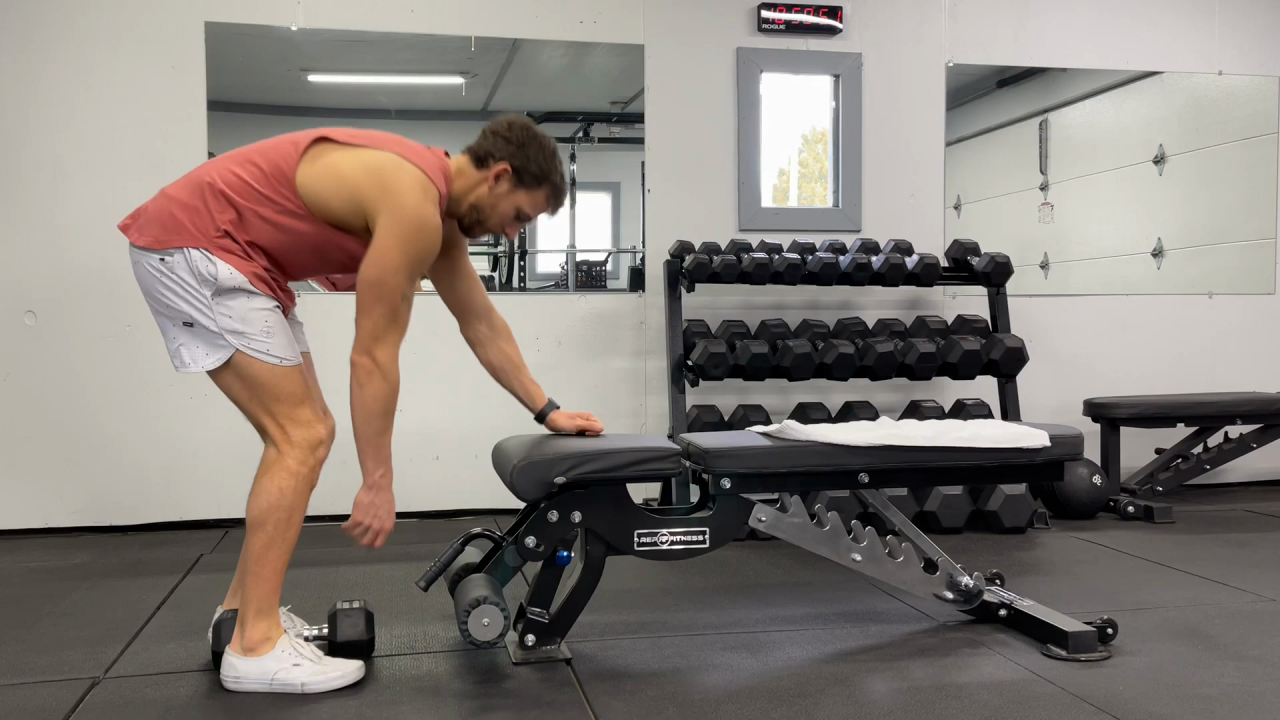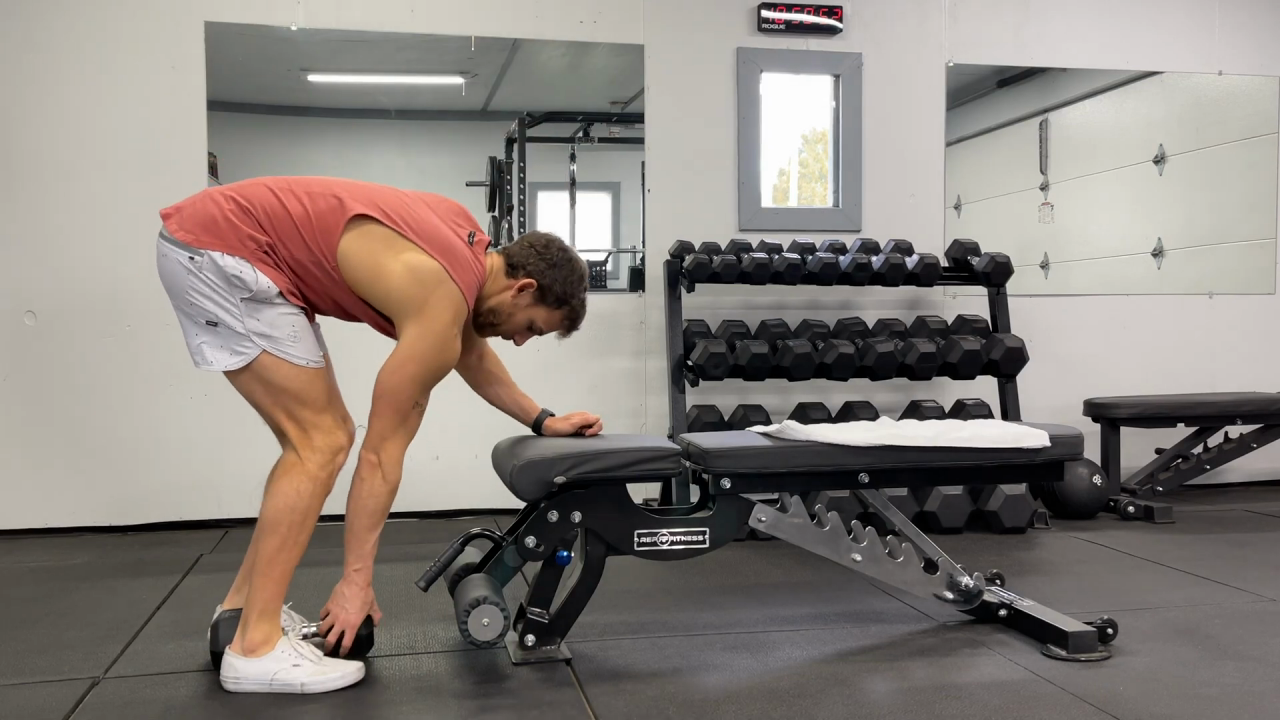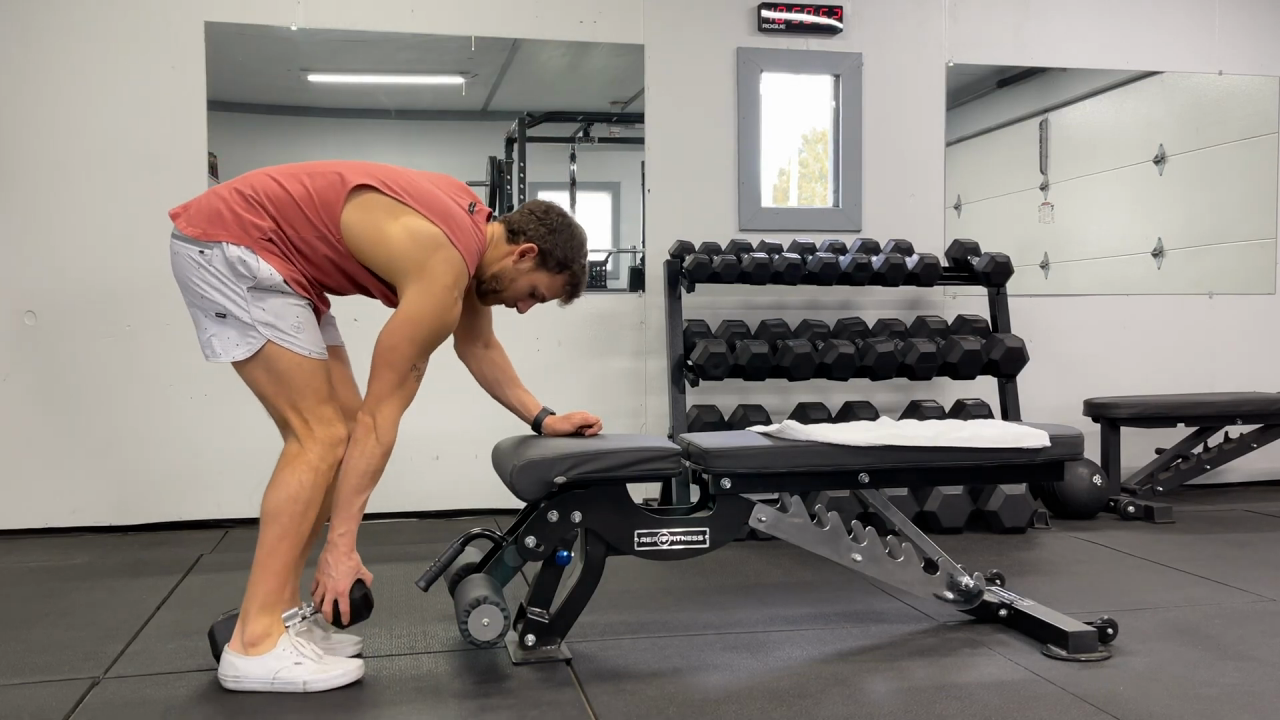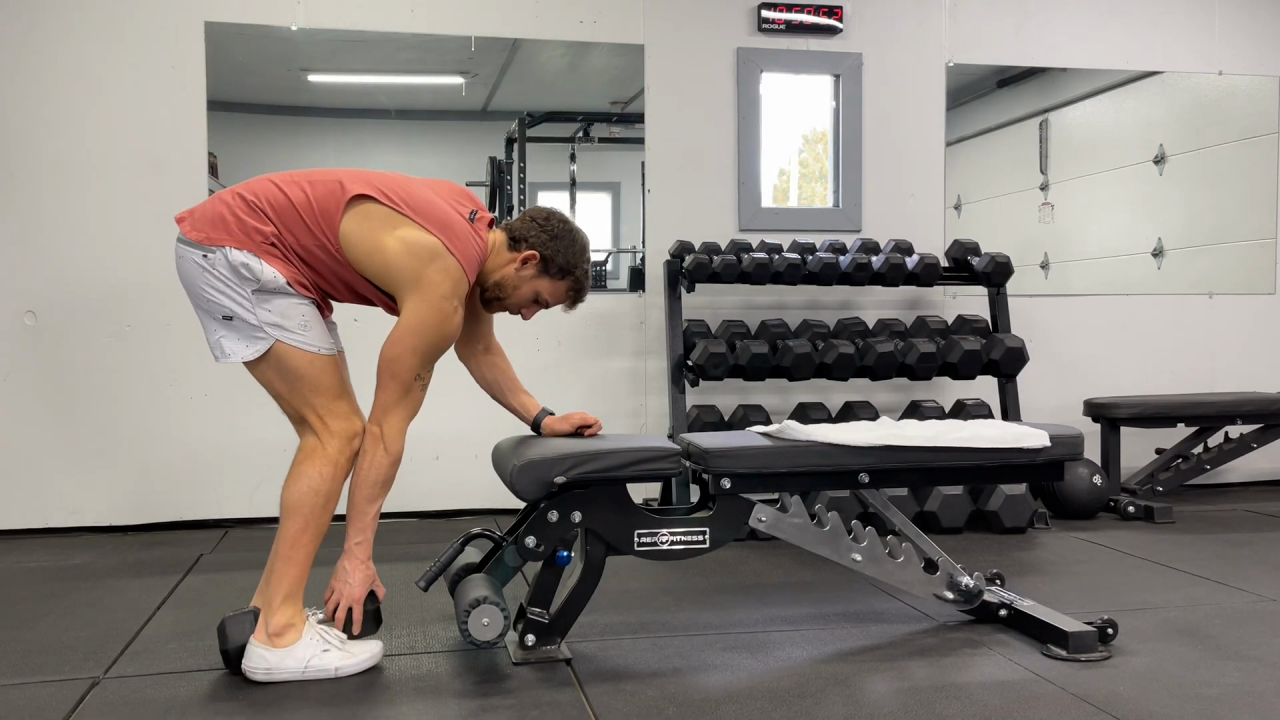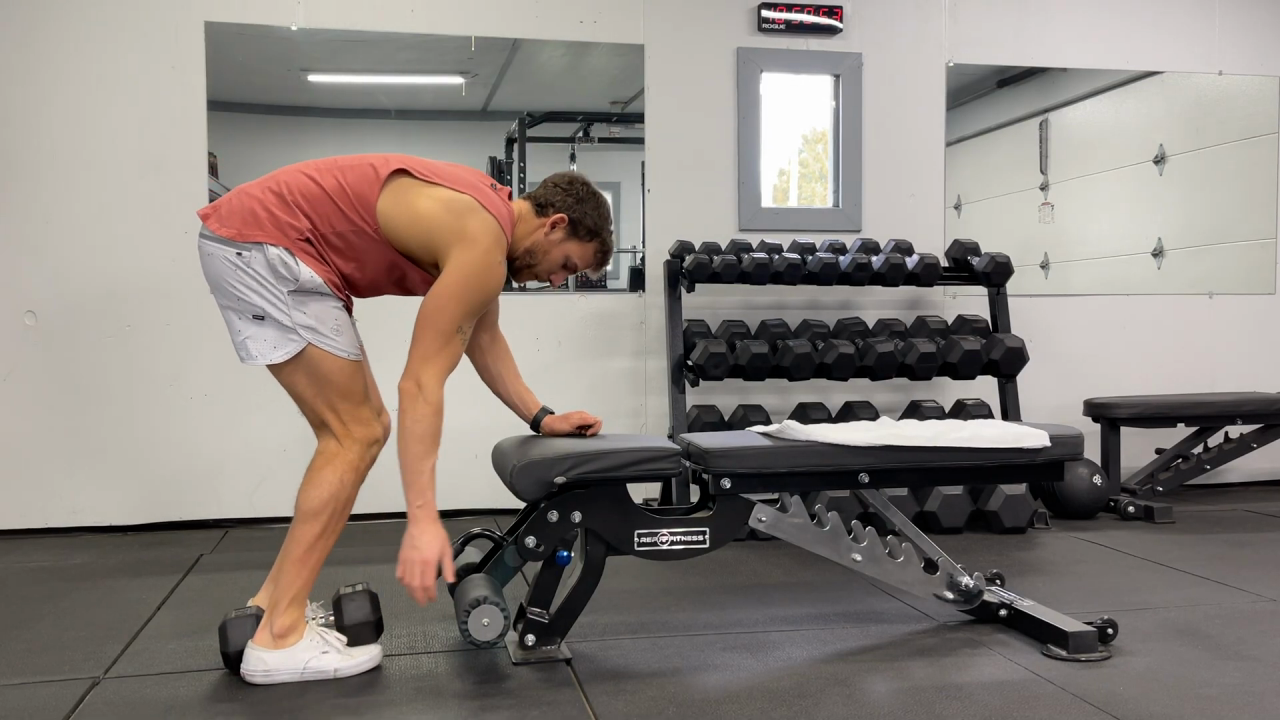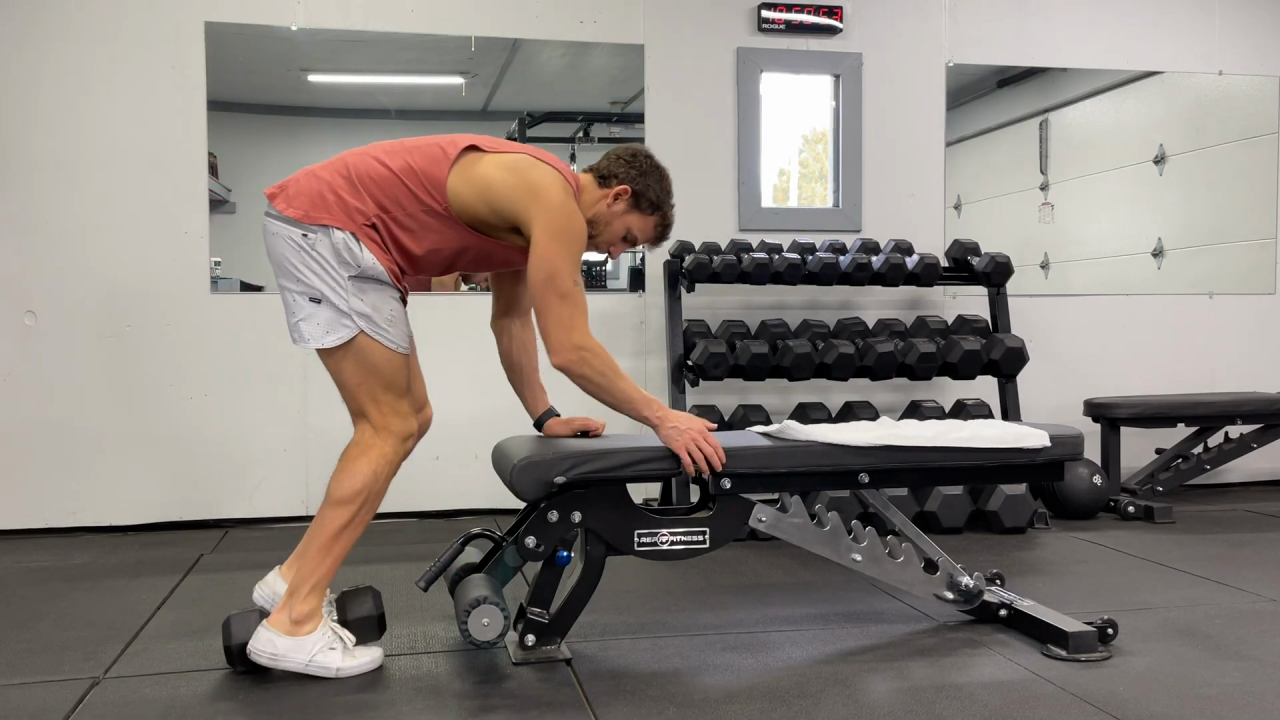
dt=0.4s
person 1, frame 1
left shoulder: (437, 190)
right shoulder: (414, 210)
left elbow: (477, 317)
right elbow: (374, 356)
left wrist: (545, 408)
right wrist: (378, 484)
left hip: (227, 251)
right hip: (188, 244)
left knee: (301, 433)
right knee: (302, 438)
left ankle: (244, 606)
right ankle: (254, 647)
person 1, frame 2
left shoulder: (467, 246)
right shoulder: (439, 310)
left elbow: (473, 357)
right elbow: (382, 456)
left wrist: (542, 420)
right wrist: (356, 583)
left hip: (227, 246)
right hip: (218, 249)
left knee: (316, 435)
right knee: (321, 445)
left ankle: (246, 602)
right ankle: (256, 646)
person 1, frame 3
left shoulder: (471, 224)
right shoulder: (441, 274)
left elbow: (477, 344)
right elbow: (381, 415)
left wrist: (541, 418)
right wrist: (340, 544)
left hip: (256, 248)
right hip: (229, 243)
left knee: (340, 427)
right knee: (321, 438)
left ankle: (271, 607)
right ankle: (256, 641)
person 1, frame 4
left shoulder: (474, 229)
right shoulder: (441, 284)
left elbow: (479, 348)
right elbow: (388, 426)
left wrist: (541, 418)
right wrist: (358, 555)
left hip: (250, 248)
right hip: (233, 246)
left knee: (338, 429)
right knee: (336, 432)
left ankle: (270, 606)
right ankle: (278, 636)
person 1, frame 5
left shoulder: (485, 214)
right shoulder: (483, 245)
left elbow: (483, 336)
right elbow: (420, 383)
left wrist: (541, 417)
right wrist: (423, 519)
left hip: (256, 241)
right hip: (262, 243)
left knee: (361, 428)
right knee: (356, 435)
left ankle: (275, 601)
right ankle: (279, 637)
person 1, frame 6
left shoulder: (537, 201)
right shoulder: (556, 204)
left elbow: (511, 321)
right elbow: (570, 348)
left wrist: (544, 416)
right wrist: (662, 419)
left hip: (327, 226)
right hip: (324, 225)
left knee: (401, 420)
right knee: (392, 428)
left ankle: (295, 577)
right ankle: (294, 624)
